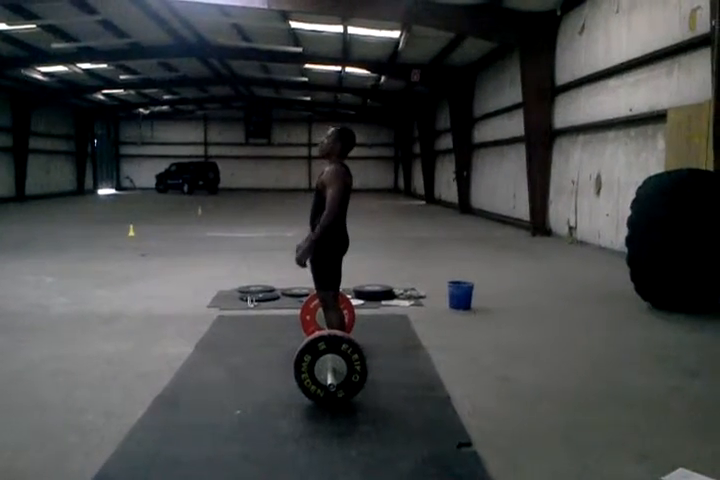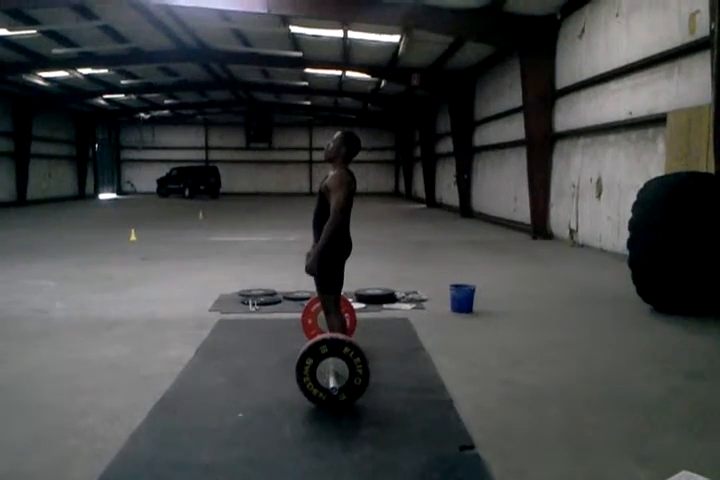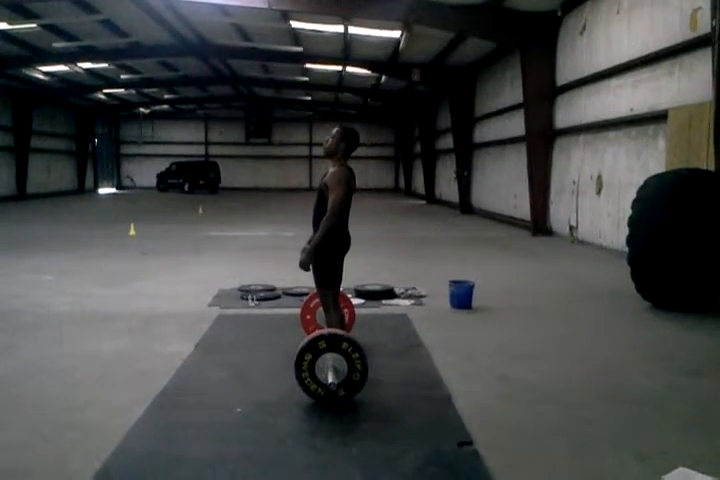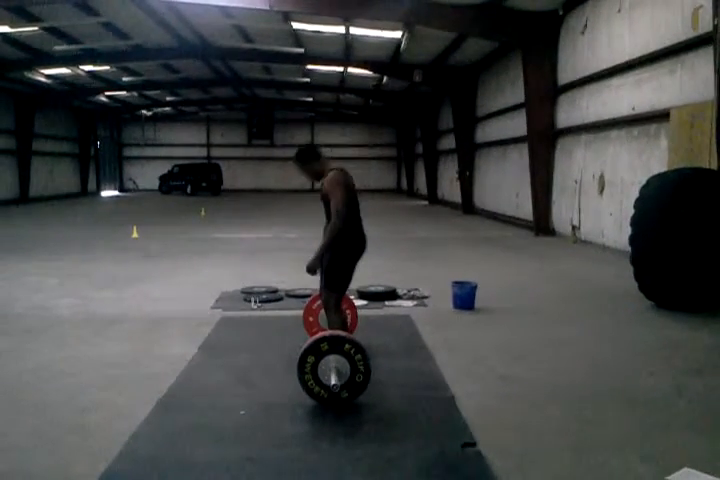
dt=0.5s
person 1, frame 1
left shoulder: (335, 172)
right shoulder: (335, 170)
left elbow: (330, 213)
left wrist: (308, 245)
right wrist: (309, 241)
left hip: (328, 243)
right hip: (327, 241)
left knee: (329, 302)
right knee: (329, 300)
person 1, frame 2
left shoulder: (339, 177)
right shoulder: (337, 175)
left elbow: (335, 219)
left wrist: (316, 254)
right wrist: (315, 248)
left hip: (331, 248)
right hip: (329, 246)
left knee: (331, 306)
right knee: (330, 305)
person 1, frame 3
left shoulder: (339, 174)
right shoulder: (337, 171)
left elbow: (332, 216)
left wrist: (310, 250)
right wrist: (311, 243)
left hip: (330, 244)
right hip: (327, 242)
left knee: (330, 303)
right knee: (330, 301)
person 1, frame 4
left shoulder: (334, 179)
right shoulder: (334, 177)
left elbow: (338, 220)
left wrist: (317, 256)
right wrist: (323, 252)
left hip: (346, 245)
right hip: (345, 243)
left knee: (331, 302)
right knee: (333, 299)
